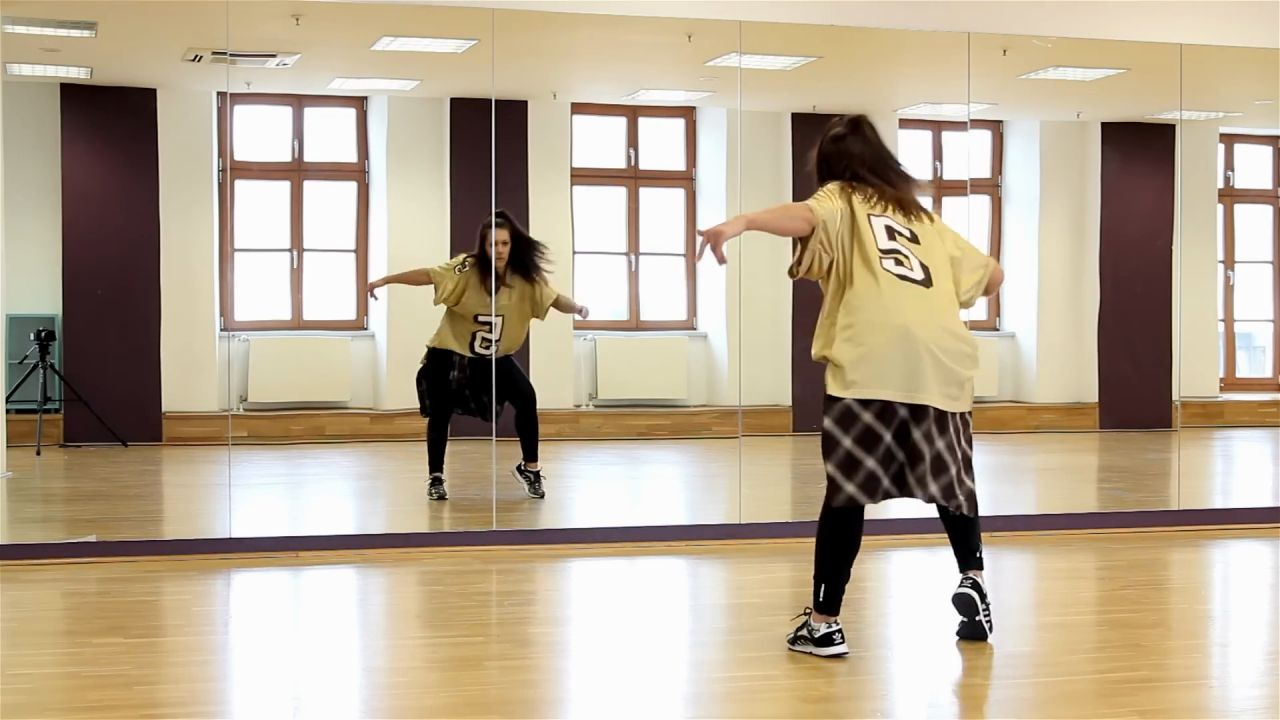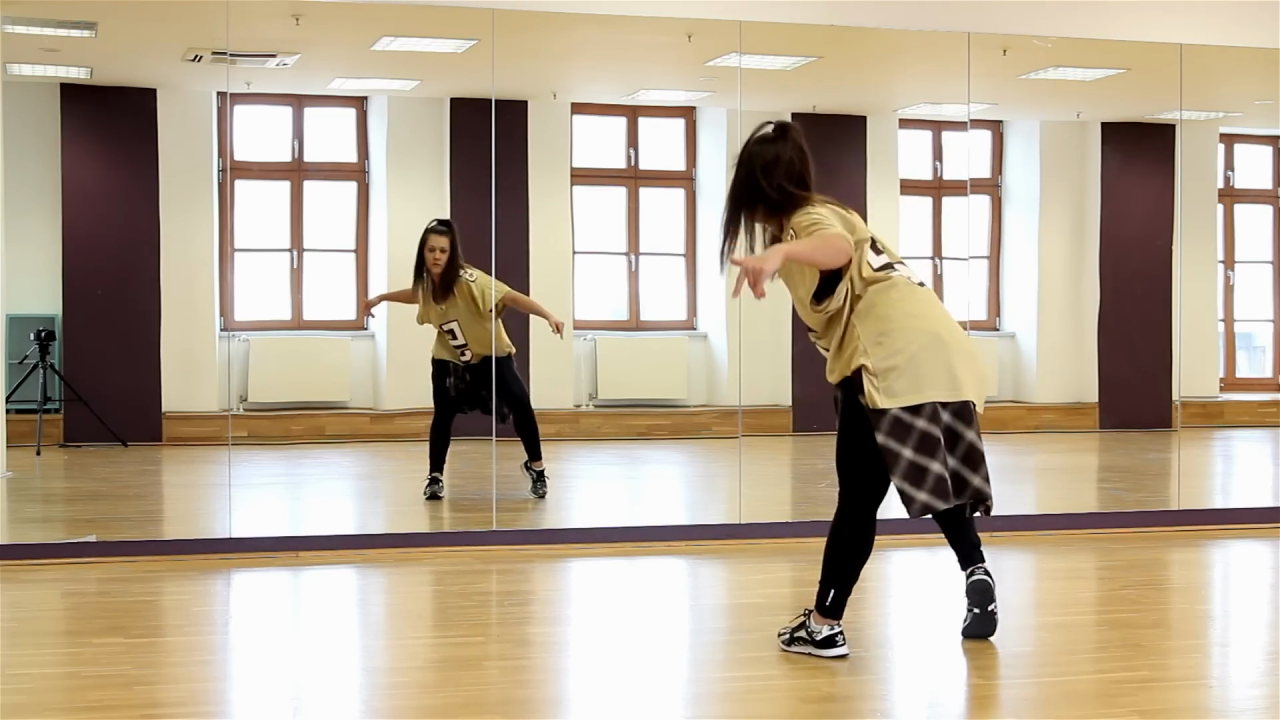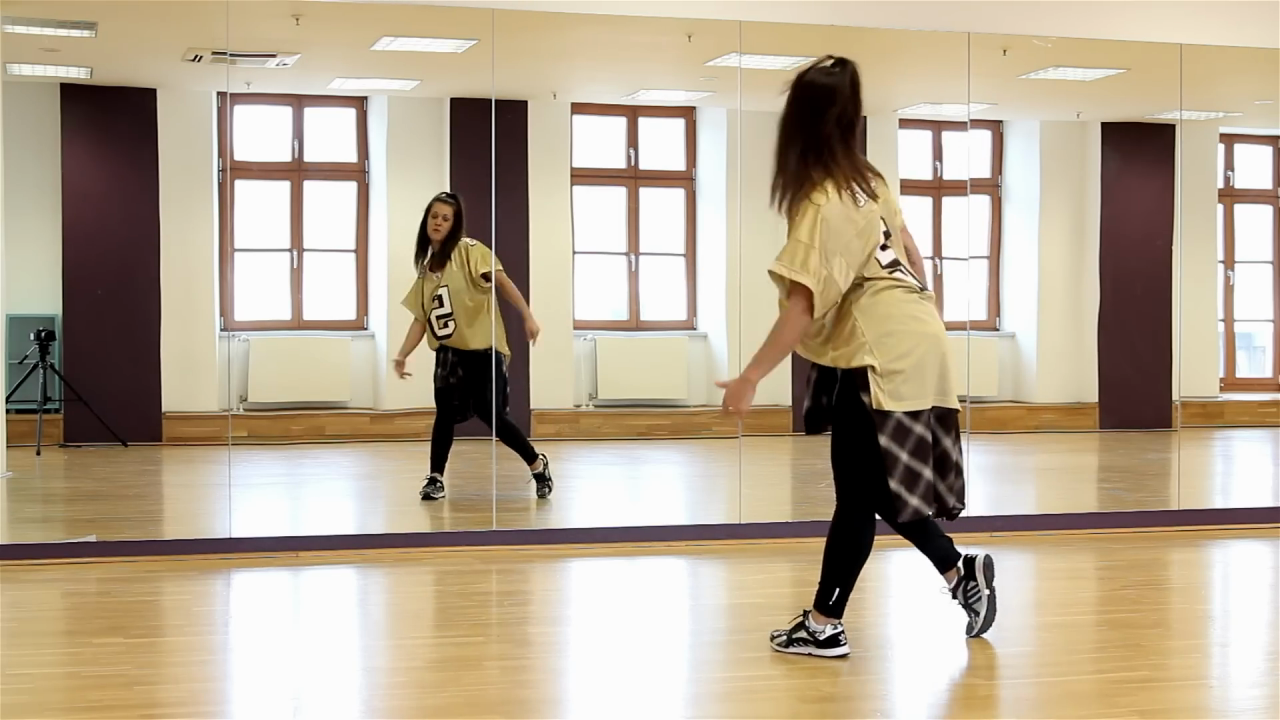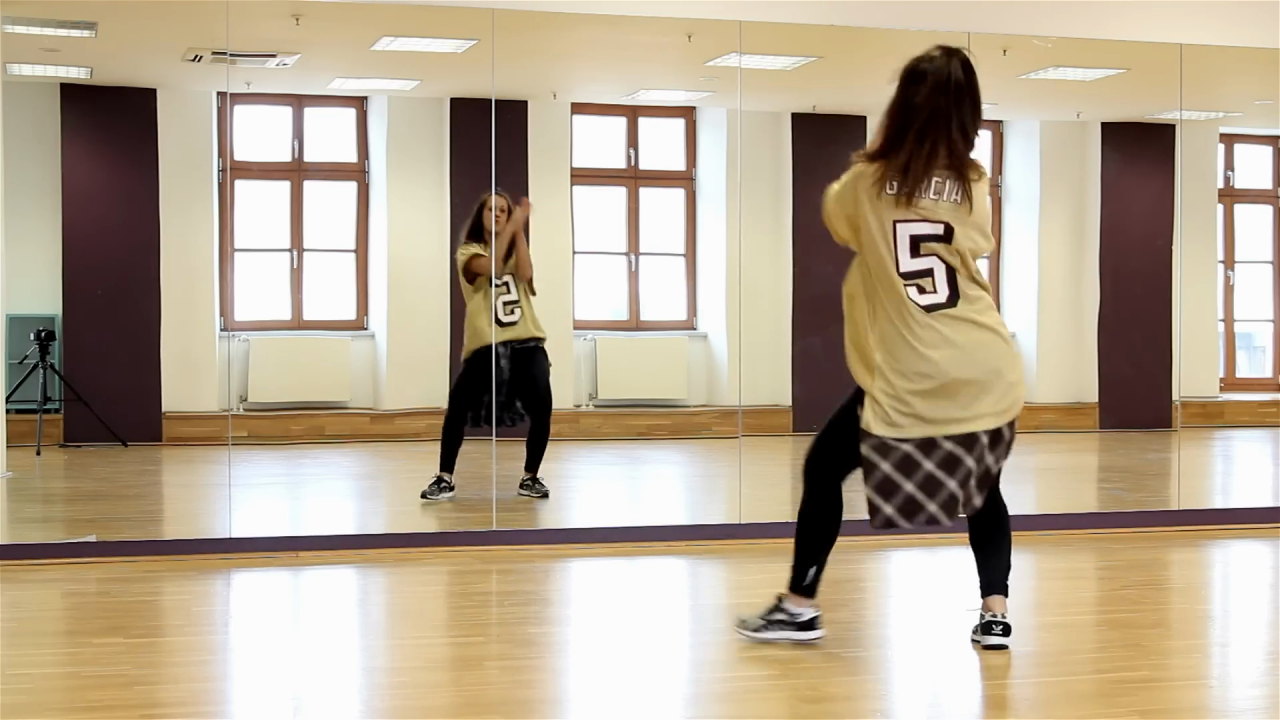
dt=0.5s
person 1, frame 1
left shoulder: (840, 200)
right shoulder: (926, 220)
left elbow: (805, 218)
right elbow: (992, 278)
left wrist: (742, 220)
left hip: (874, 352)
right hip: (944, 355)
left knee: (847, 490)
right knee: (953, 477)
left ankle: (823, 623)
right ankle: (972, 579)
person 1, frame 2
left shoulder: (807, 222)
right shoulder: (827, 213)
left elbow: (839, 251)
left wrist: (779, 255)
left hip: (896, 357)
right hip: (938, 347)
left knee: (860, 496)
right knee: (931, 480)
left ankle: (824, 625)
right ankle: (976, 572)
person 1, frame 3
left shoulder: (820, 202)
right shoulder: (864, 180)
left elbow: (805, 301)
right elbow: (903, 240)
left wrist: (751, 376)
right wrist: (923, 295)
left hip: (880, 357)
right hip: (911, 346)
left knee: (859, 495)
right knee: (886, 487)
left ankle: (824, 625)
right ankle: (962, 572)
person 1, frame 4
left shoulder: (866, 179)
right shoulder: (974, 182)
left elbow: (836, 217)
left wrist: (880, 148)
left hip: (903, 374)
right hip: (982, 369)
left knee: (824, 468)
right knee: (979, 486)
left ankle: (798, 606)
right ankle: (995, 612)
person 2, frame 1
left shoulder: (527, 277)
right shoulder: (466, 268)
left elbow: (554, 300)
right elbow: (427, 275)
left wrist: (575, 308)
right wrist: (384, 280)
left hip: (496, 355)
right hip: (450, 350)
left knee: (526, 400)
right knee: (440, 411)
left ankle: (530, 469)
right ankle: (436, 477)
person 2, frame 2
left shoulder: (468, 279)
right shoulder: (429, 285)
left elbow: (509, 297)
left wrist: (548, 316)
right wrist: (380, 298)
left hip: (491, 354)
right hip: (450, 359)
left knee: (520, 403)
right knee: (443, 412)
left ankle: (536, 467)
right ankle: (435, 478)
person 2, frame 3
left shoulder: (468, 250)
right shoulder: (426, 269)
left elbow: (501, 280)
right elbow: (420, 320)
left wrist: (527, 315)
right wrist: (401, 355)
left hip: (483, 349)
right hip: (448, 353)
left knee: (492, 416)
right knee: (445, 414)
left ankle: (537, 465)
right ankle: (435, 479)
person 2, frame 4
left shoulder: (516, 251)
right shoulder: (470, 250)
left elbow: (524, 274)
right elbow: (488, 265)
left wrist: (520, 229)
right wrist: (515, 222)
left hip: (528, 342)
right hip: (486, 344)
left knee: (540, 410)
right knee: (460, 407)
left ankle: (529, 476)
right ankle: (443, 477)
